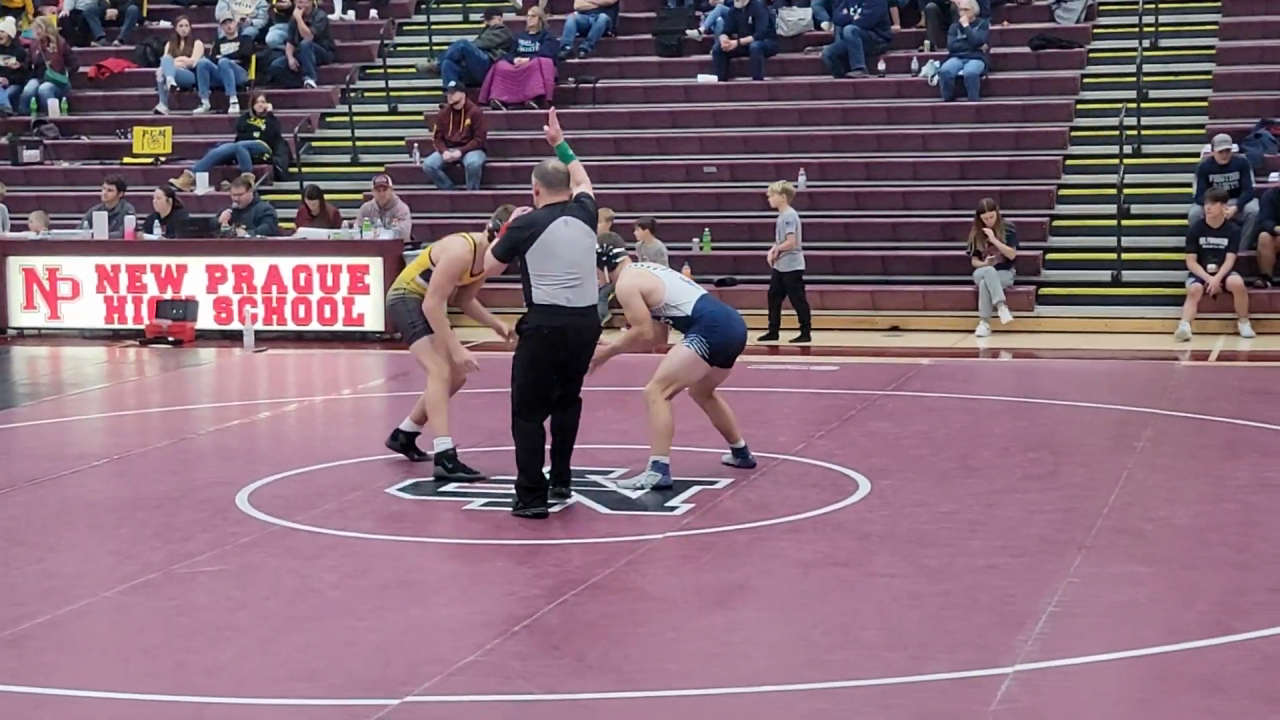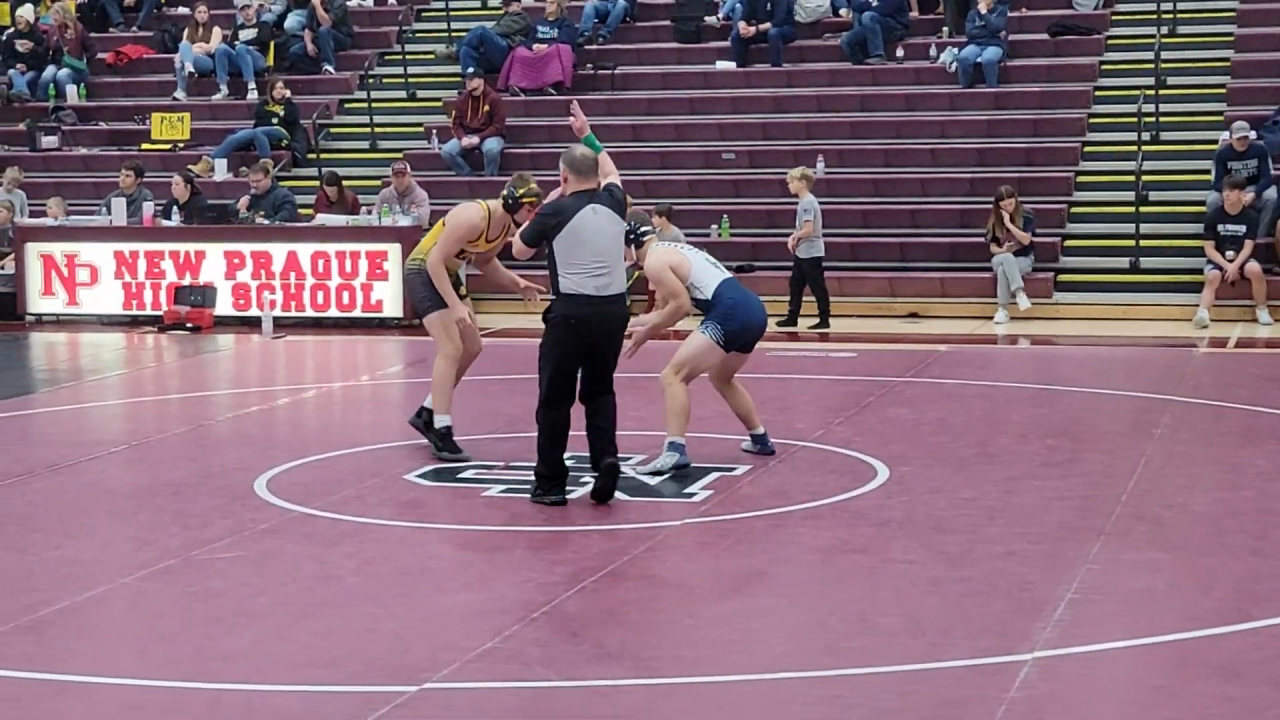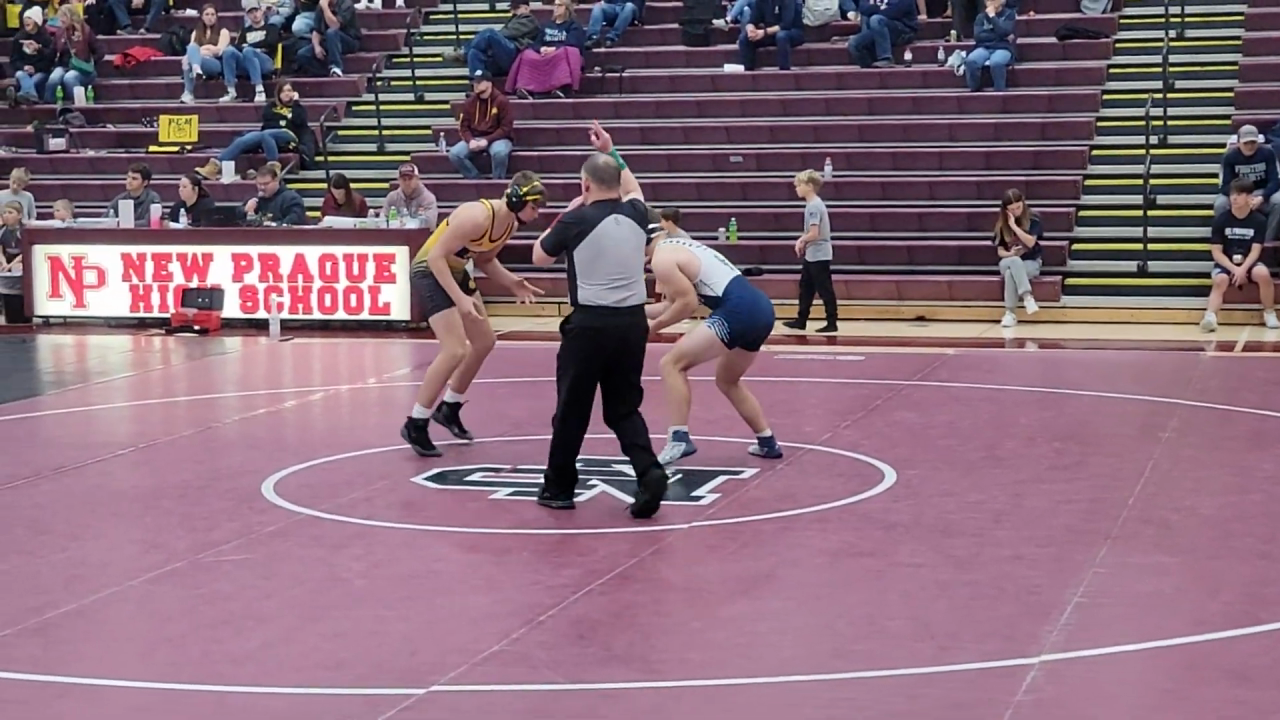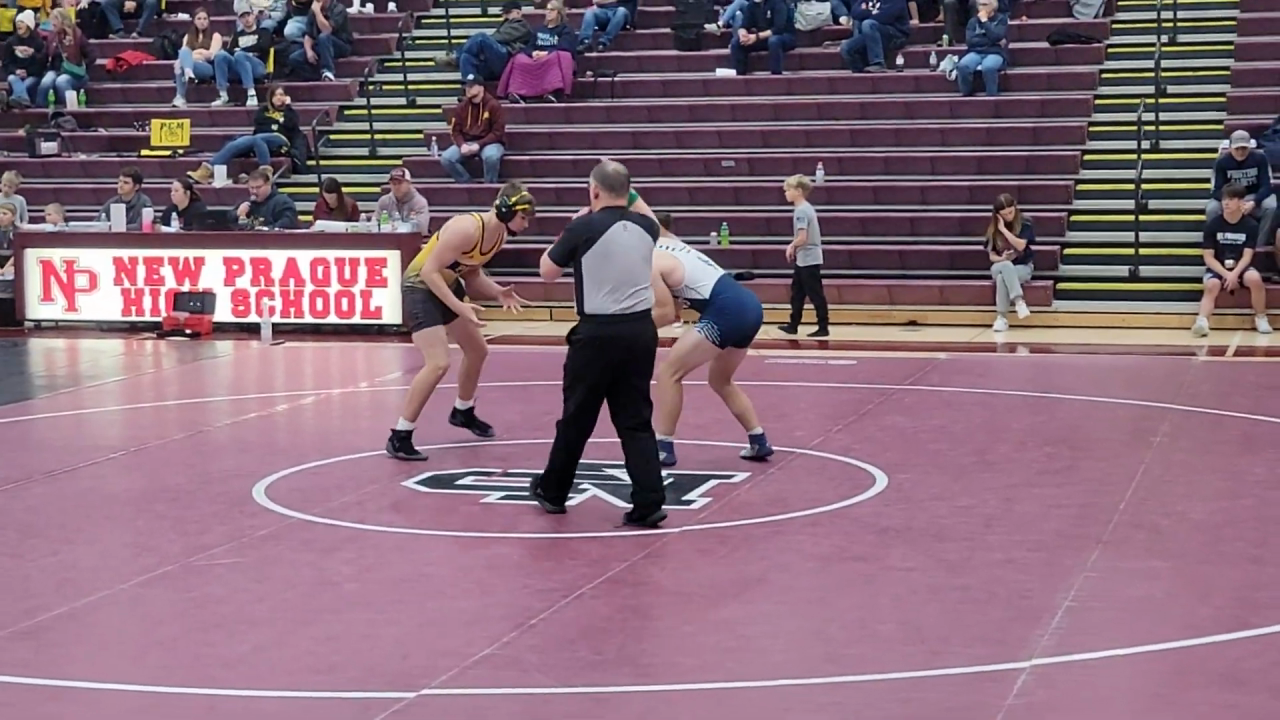
dt=0.1s
person 1, frame 1
left shoulder: (526, 225)
right shoulder: (585, 214)
left elbow: (490, 266)
right elbow: (582, 180)
right wrist: (560, 143)
left hip: (544, 325)
right hip: (586, 323)
left knee: (528, 412)
right knee: (567, 401)
left ankle: (532, 496)
right ankle: (560, 479)
person 1, frame 2
left shoulder: (554, 212)
right shoulder: (614, 203)
left elbow: (519, 250)
right elbow: (610, 172)
right wrist: (587, 136)
left hip: (571, 314)
right hip: (613, 312)
left knee: (555, 402)
right knee: (600, 393)
left ankle: (551, 484)
right ankle: (605, 459)
person 1, frame 3
left shoulder: (576, 221)
right shoulder: (636, 217)
left elbow: (540, 257)
right elbow: (634, 191)
right wrist: (611, 155)
left hip: (589, 326)
right hip: (632, 324)
left knee: (572, 410)
right knee: (625, 407)
left ankle: (559, 488)
right ankle: (650, 474)
person 1, frame 4
left shoulder: (583, 228)
right shoulder: (645, 227)
left elbow: (547, 269)
right wrist: (623, 183)
left hip: (597, 334)
right hip: (640, 333)
left knee: (576, 419)
right knee: (634, 421)
left ankle: (552, 491)
right ankle: (649, 499)
person 2, frame 1
left shoulder: (487, 258)
right shoulder: (460, 252)
left elbow: (464, 299)
right elbow: (435, 303)
left wrist: (496, 324)
right wrist: (457, 348)
left hip: (426, 304)
right hip: (407, 301)
left knee: (456, 374)
right knee: (441, 374)
left ankle: (404, 436)
right ankle: (445, 459)
person 2, frame 2
left shoulder: (506, 225)
right shoulder: (473, 217)
left elbow: (486, 261)
right elbow: (436, 261)
left wrist: (517, 283)
right wrist: (455, 305)
left hip: (447, 273)
right hip: (423, 272)
left knee: (472, 348)
right knee: (451, 350)
left ankle: (427, 414)
right ankle: (442, 433)
person 2, frame 3
left shoulder: (510, 223)
right shoulder: (476, 216)
right elbow: (435, 257)
left wrist: (513, 282)
right wrist: (460, 298)
left hip: (454, 272)
right hip: (429, 272)
left knee: (484, 341)
right knee: (455, 351)
left ankle: (449, 408)
right ankle: (415, 424)
person 2, frame 4
left shoulder: (499, 235)
right shoulder: (466, 229)
right elbow: (429, 271)
left wrist: (498, 292)
right wrist: (459, 306)
left hip: (447, 284)
right hip: (422, 287)
left knee: (478, 351)
right knee: (439, 364)
left ankle: (463, 412)
right ankle: (400, 436)
person 3, frame 1
left shoulder: (626, 282)
right shoulder: (644, 271)
left elbow: (645, 334)
right elbow: (658, 334)
left wrist: (606, 353)
right wrist: (611, 346)
left hip: (712, 329)
right hip: (733, 325)
left knee: (657, 392)
right knee: (700, 392)
left ankle: (658, 469)
right ankle: (741, 453)
person 3, frame 2
left shoulder: (654, 260)
right shoulder: (671, 250)
left elbow: (682, 305)
right elbow: (673, 306)
left wrist: (646, 333)
right wrist: (635, 323)
left hip: (730, 316)
right hip: (753, 311)
left knee: (672, 376)
right knee: (720, 379)
left ankle: (675, 451)
right ankle: (760, 440)
person 3, frame 3
left shoulder: (663, 256)
right shoulder: (681, 245)
left elbow: (687, 303)
right elbow: (676, 301)
left wrist: (654, 326)
left hip: (738, 312)
right hip: (760, 310)
left knee: (672, 364)
right knee: (727, 382)
left ankle: (680, 438)
right ankle: (767, 443)
person 3, frame 4
left shoulder: (650, 262)
right shoulder: (671, 246)
left elbow: (666, 313)
right elbow: (670, 305)
left hip: (726, 313)
right hip: (749, 307)
left knee: (668, 373)
right knee: (719, 380)
left ankle: (663, 448)
right ankle: (758, 441)
